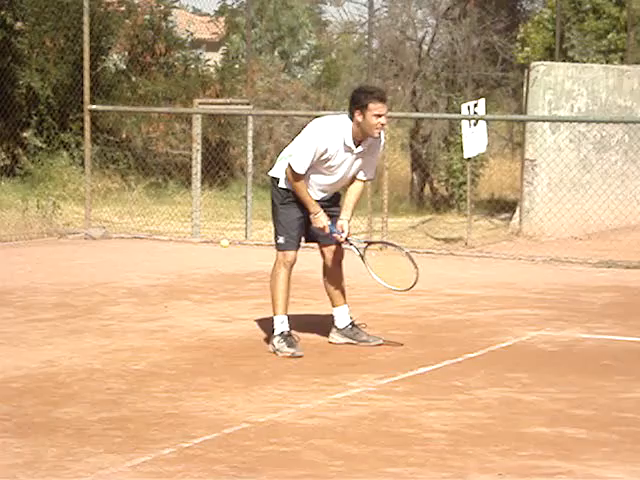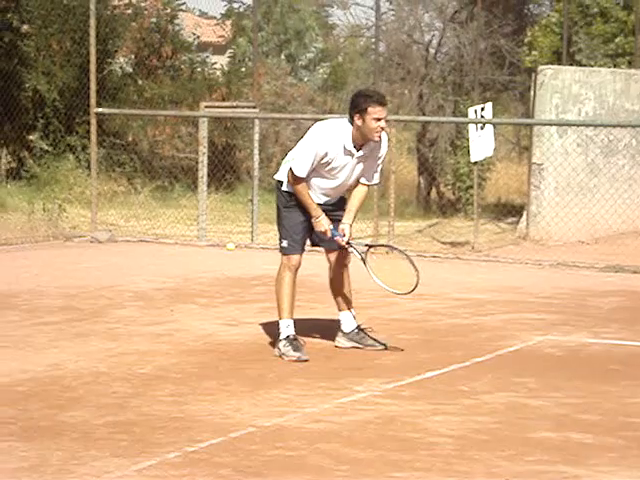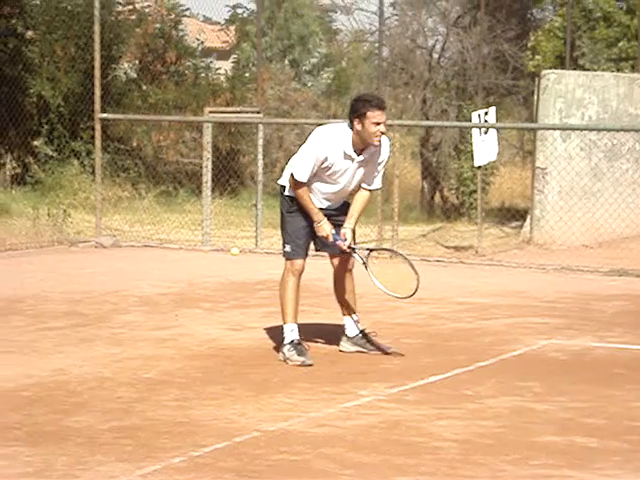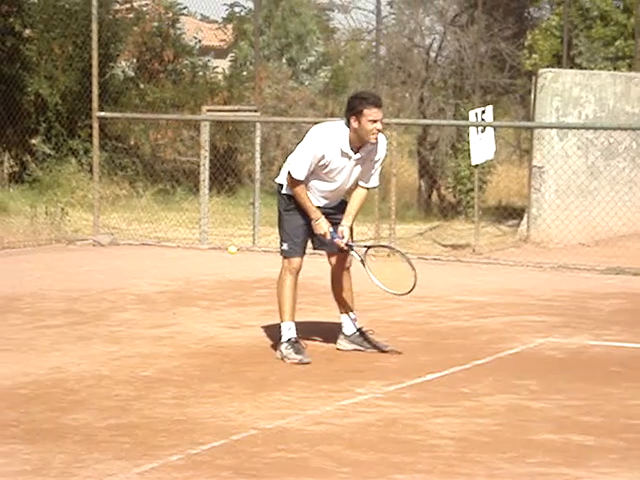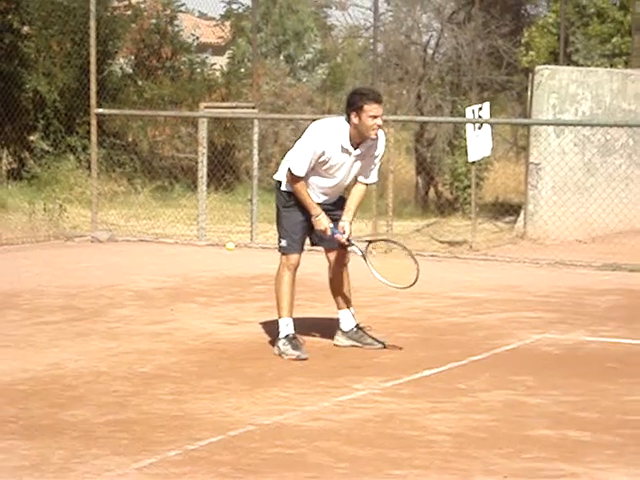
dt=0.1s
person 1, frame 1
left shoulder: (377, 139)
right shoulder: (324, 132)
left elbow: (359, 178)
right elbow: (294, 176)
left wrist: (345, 217)
right wrist: (315, 212)
left hip: (327, 193)
right hip: (290, 187)
left knee: (334, 254)
right knee: (287, 256)
left ankle: (342, 325)
right ankle: (280, 332)
person 1, frame 2
left shoulder: (380, 143)
right shoulder: (325, 136)
left elbow: (363, 183)
right elbow: (295, 178)
left wrist: (347, 221)
right wrist: (316, 215)
left hip: (332, 197)
right hip: (294, 191)
left knee: (340, 258)
right knee: (291, 260)
left ankle: (348, 329)
right ankle: (286, 336)
person 1, frame 3
left shoulder: (381, 147)
right shoulder: (325, 140)
left elbow: (366, 188)
right elbow: (297, 182)
left wrist: (349, 225)
right wrist: (318, 220)
left hip: (336, 202)
right hip: (298, 197)
left knee: (344, 264)
right knee: (295, 265)
left ankle: (352, 334)
right ankle: (290, 340)
person 1, frame 4
left shoulder: (378, 145)
right shoulder: (322, 138)
left elbow: (363, 186)
right elbow: (294, 181)
left wrist: (346, 223)
right wrist: (316, 217)
left hip: (333, 199)
right hip: (296, 195)
left knee: (342, 262)
right knee: (292, 263)
left ankle: (350, 332)
right ankle: (288, 339)
person 1, frame 5
left shoulder: (377, 142)
right shoulder: (322, 134)
left elbow: (362, 181)
right elbow: (294, 177)
left wrist: (346, 219)
right wrist: (316, 214)
left hip: (331, 197)
right hip: (294, 192)
left knee: (339, 258)
right knee: (290, 259)
left ankle: (347, 328)
right ankle: (285, 335)
